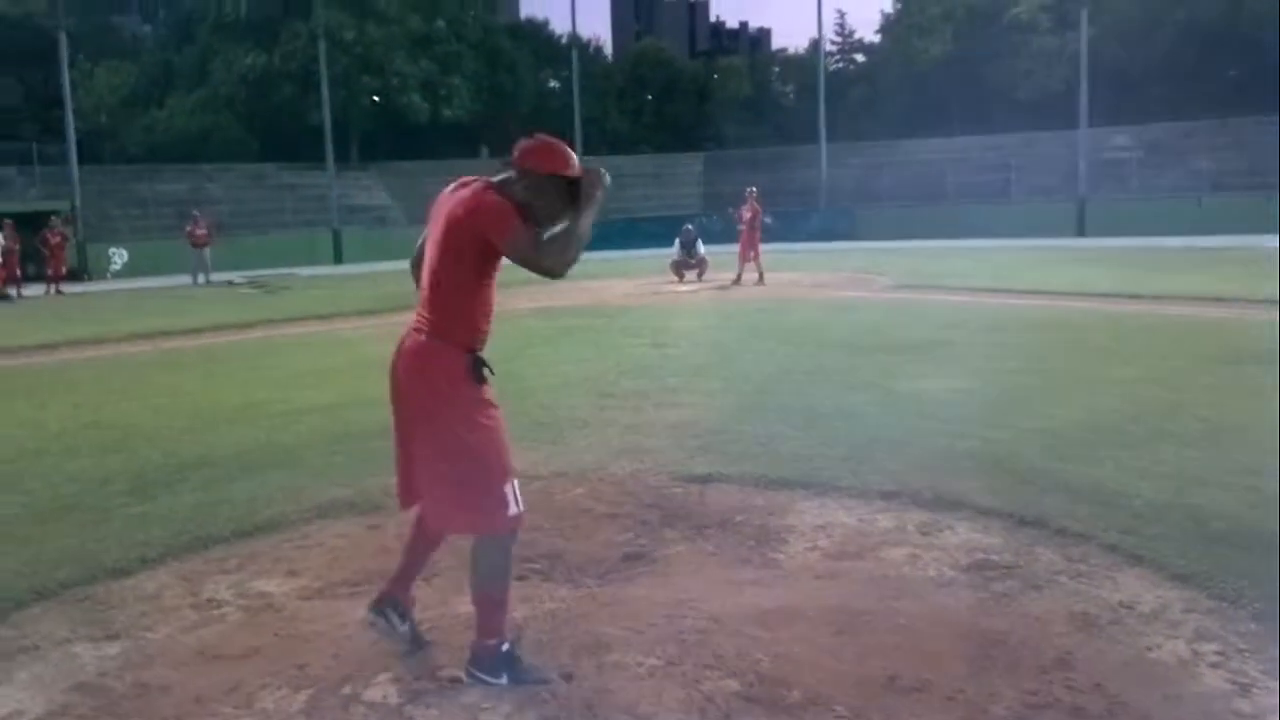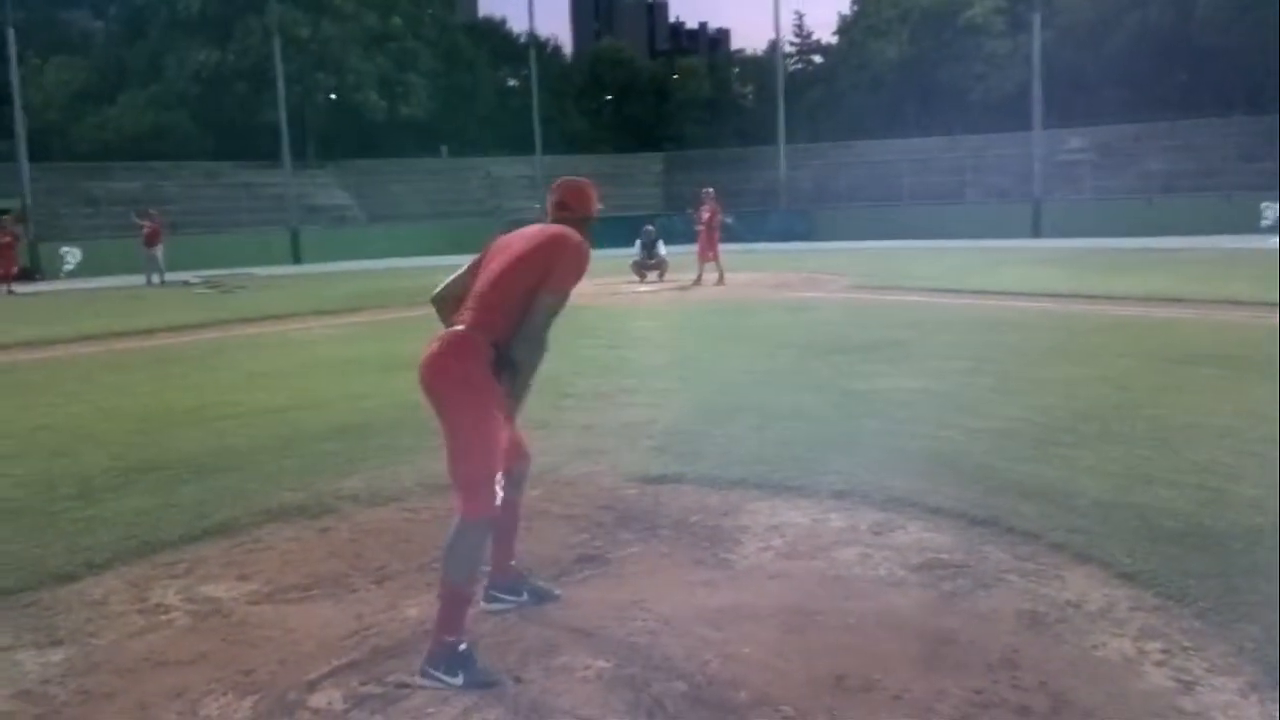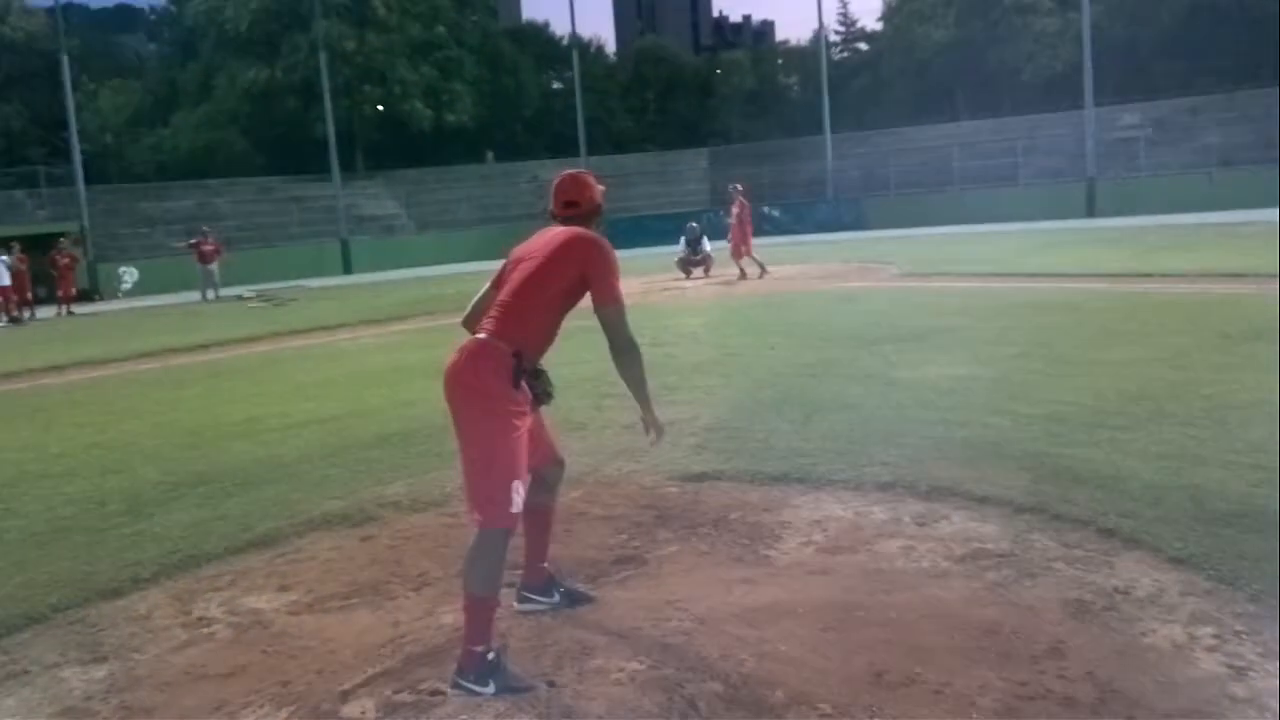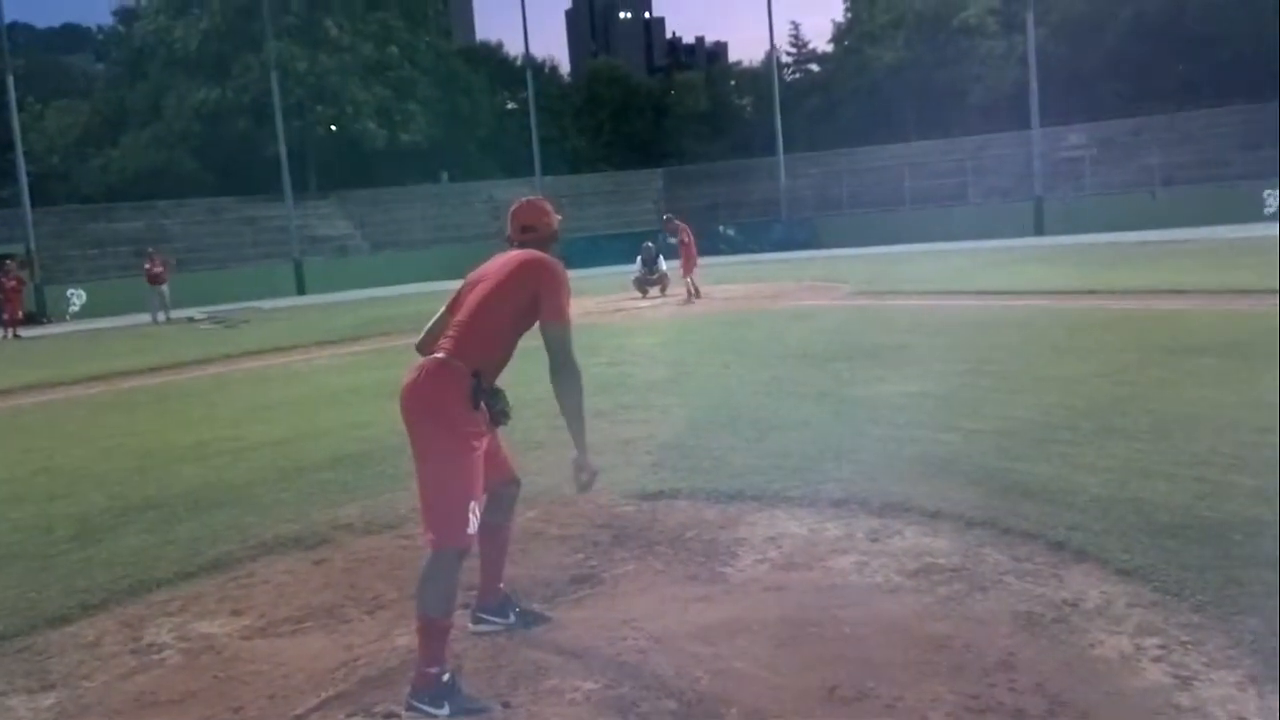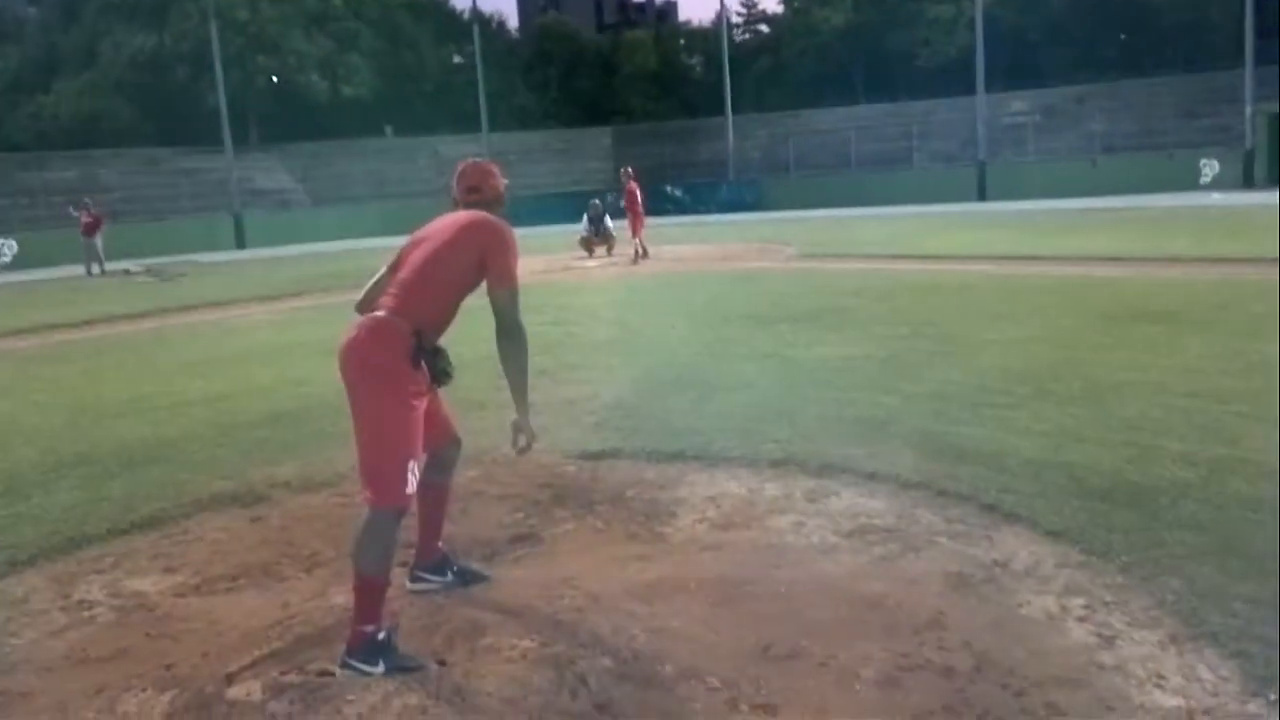
dt=1s
person 1, frame 1
left shoulder: (459, 191)
right shoulder: (488, 205)
left elbow: (419, 263)
right elbow: (553, 262)
right wrist: (590, 203)
left hip: (420, 356)
right hip: (448, 369)
left knee: (444, 494)
right knee: (499, 514)
left ankle: (394, 601)
right ankle: (490, 653)
person 1, frame 2
left shoulder: (516, 238)
right shoulder: (572, 245)
left elbow: (444, 297)
right elbow: (533, 331)
right wrist: (515, 394)
left hip: (456, 358)
right hip: (469, 367)
left knee: (513, 467)
right knee: (482, 503)
left ankle: (502, 581)
right ankle: (445, 650)
person 1, frame 3
left shoulder: (533, 245)
right shoulder: (592, 247)
left elbow: (473, 317)
right elbow: (620, 341)
right wrist: (647, 409)
left hip: (488, 371)
right hip: (489, 379)
left knee: (547, 470)
right knee: (499, 516)
left ankle: (536, 583)
right ankle: (475, 661)
person 1, frame 4
left shoulder: (491, 268)
right shoulder: (546, 268)
left elbow: (426, 341)
right elbow: (561, 364)
right wrist: (580, 449)
left hip: (443, 390)
right hip: (446, 398)
left knee: (502, 489)
right knee: (453, 539)
left ankle: (491, 604)
person 1, frame 5
left shoulder: (436, 228)
right shoulder: (494, 230)
left elbow: (366, 301)
right elbow: (508, 326)
right wrist: (522, 412)
left hip: (383, 349)
right hip: (386, 358)
left knee: (443, 449)
right knee: (391, 498)
left ankle: (429, 563)
right ankle: (364, 641)
